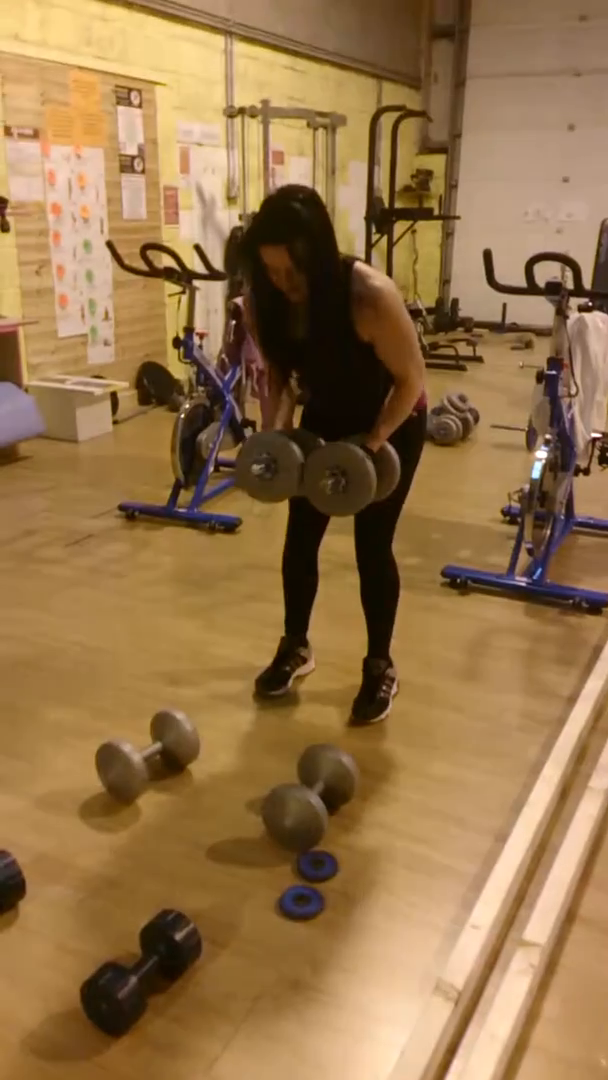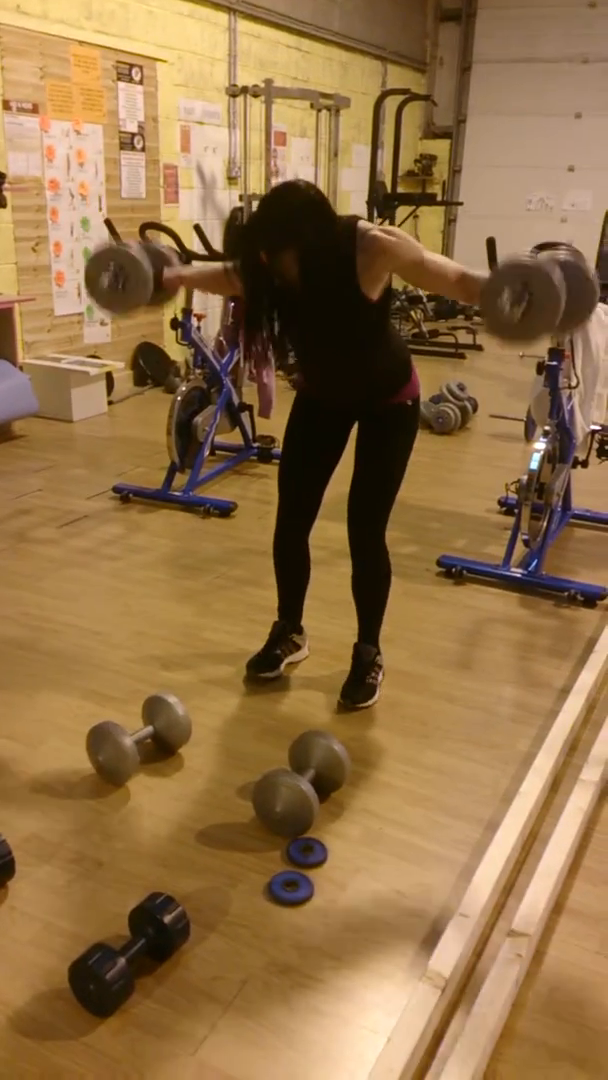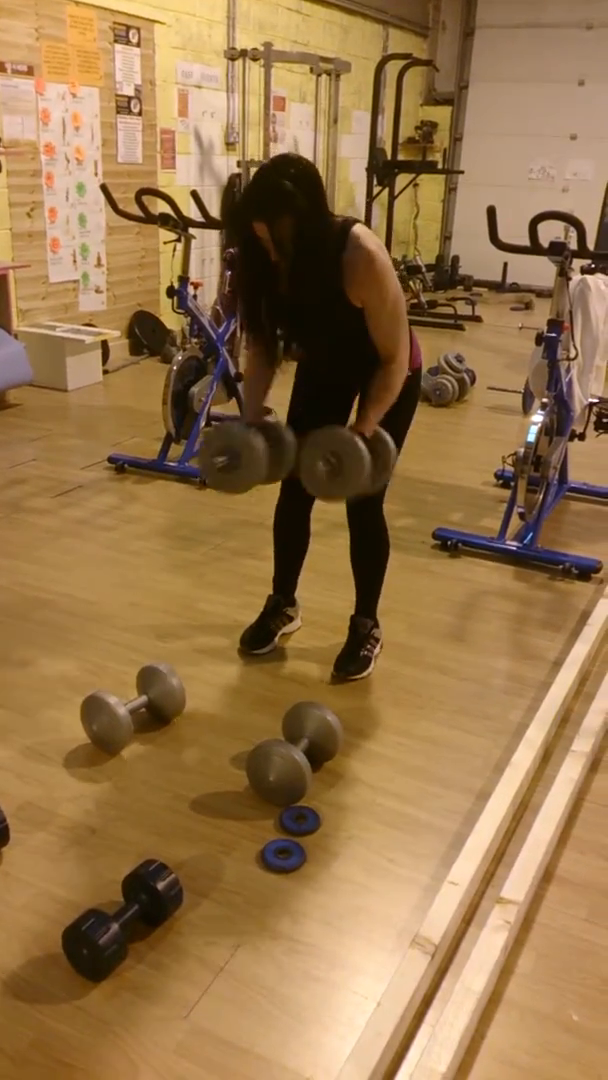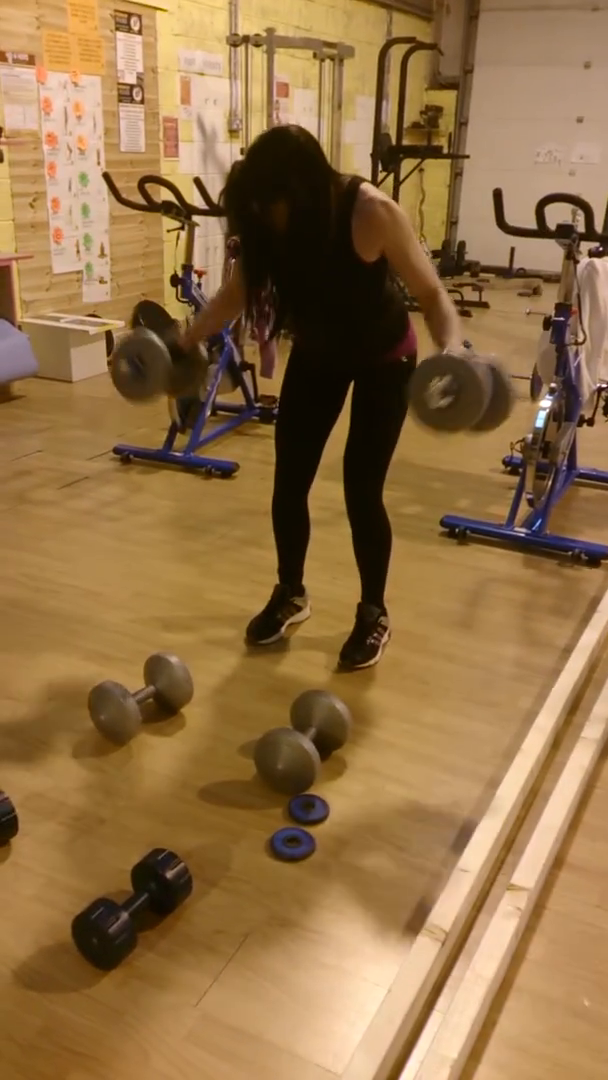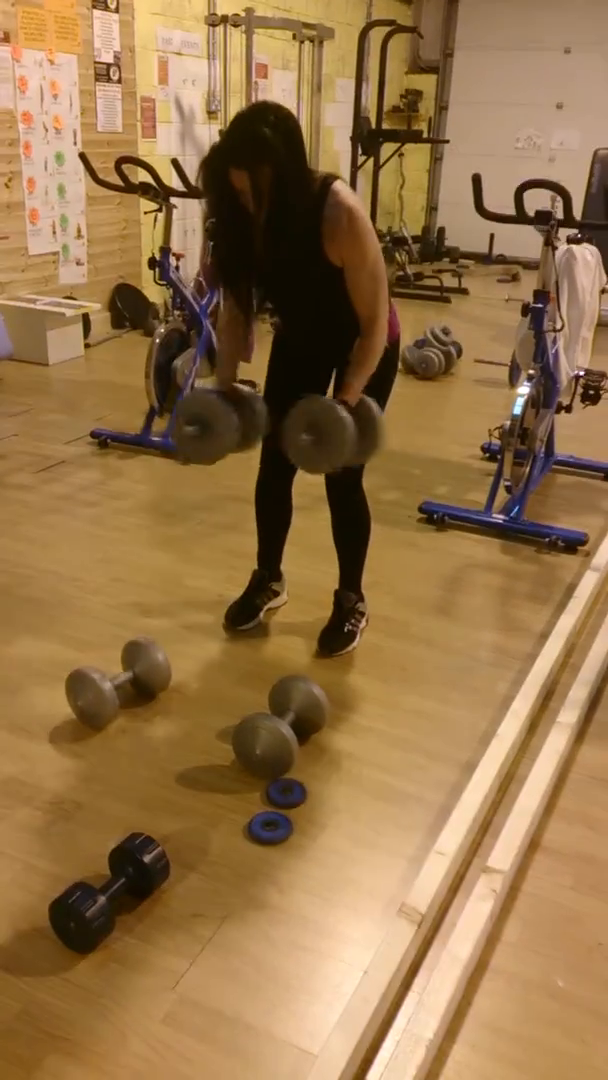
dt=1s
person 1, frame 1
left shoulder: (370, 296)
right shoulder: (261, 300)
left elbow: (411, 377)
right elbow: (278, 373)
left wrist: (372, 443)
right wrist: (276, 432)
left hip: (392, 418)
right hip: (325, 414)
left knee: (371, 542)
right knee: (300, 534)
left ankle: (380, 667)
right ankle: (295, 647)
person 1, frame 2
left shoulder: (372, 247)
right shoulder: (274, 262)
left elbow: (457, 281)
right elbow: (231, 278)
right wrist: (175, 277)
left hip: (388, 400)
right hip: (320, 395)
left knee: (365, 531)
right knee: (291, 519)
left ankle: (369, 653)
right ankle: (289, 632)
person 1, frame 3
left shoulder: (362, 258)
right shoulder: (266, 258)
left elbow: (393, 356)
right elbow: (259, 344)
left wrist: (361, 434)
right wrist: (252, 419)
left hip: (384, 377)
right hip: (321, 370)
left knee: (362, 502)
right knee: (293, 490)
left ankle: (366, 625)
right ankle: (281, 604)
person 1, frame 4
left shoulder: (371, 213)
right shoulder: (269, 221)
left elbow: (431, 294)
right elbow: (241, 290)
left wrist: (451, 355)
right wrist: (186, 340)
left hip: (381, 359)
right hip: (314, 354)
left knee: (360, 491)
right knee: (288, 482)
left ankle: (373, 613)
right ankle: (289, 594)
person 1, frame 5
left shoulder: (339, 213)
right shoulder: (243, 214)
left elbow: (373, 318)
right elbow: (237, 303)
left wrist: (347, 402)
right wrist: (224, 384)
left hip: (359, 347)
right hip: (297, 341)
left knee: (341, 476)
right knee: (273, 465)
left ankle: (351, 601)
right ankle: (267, 580)
